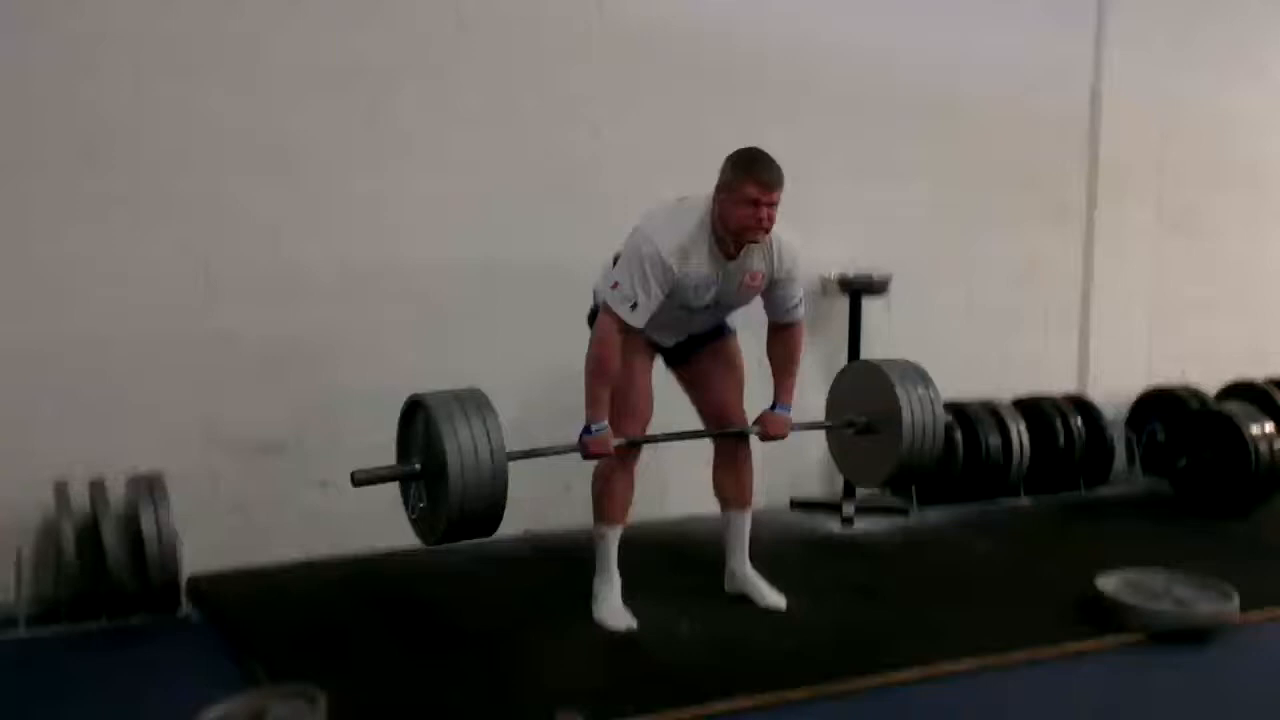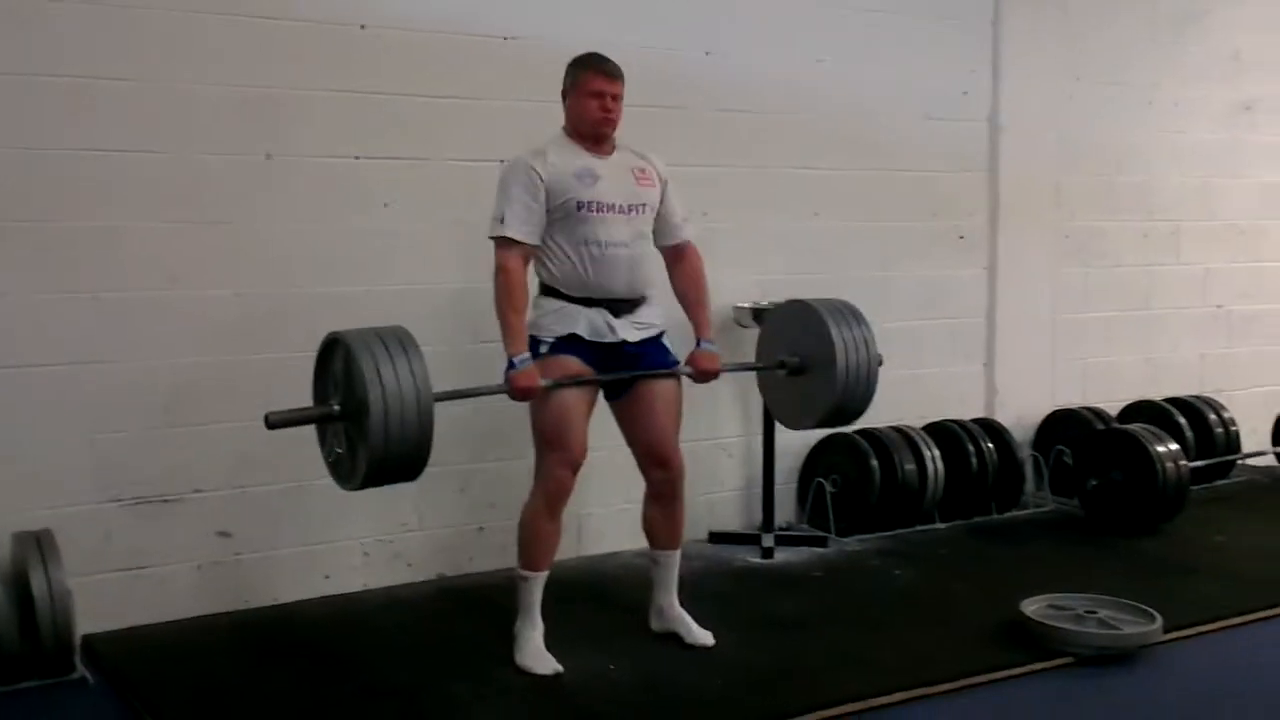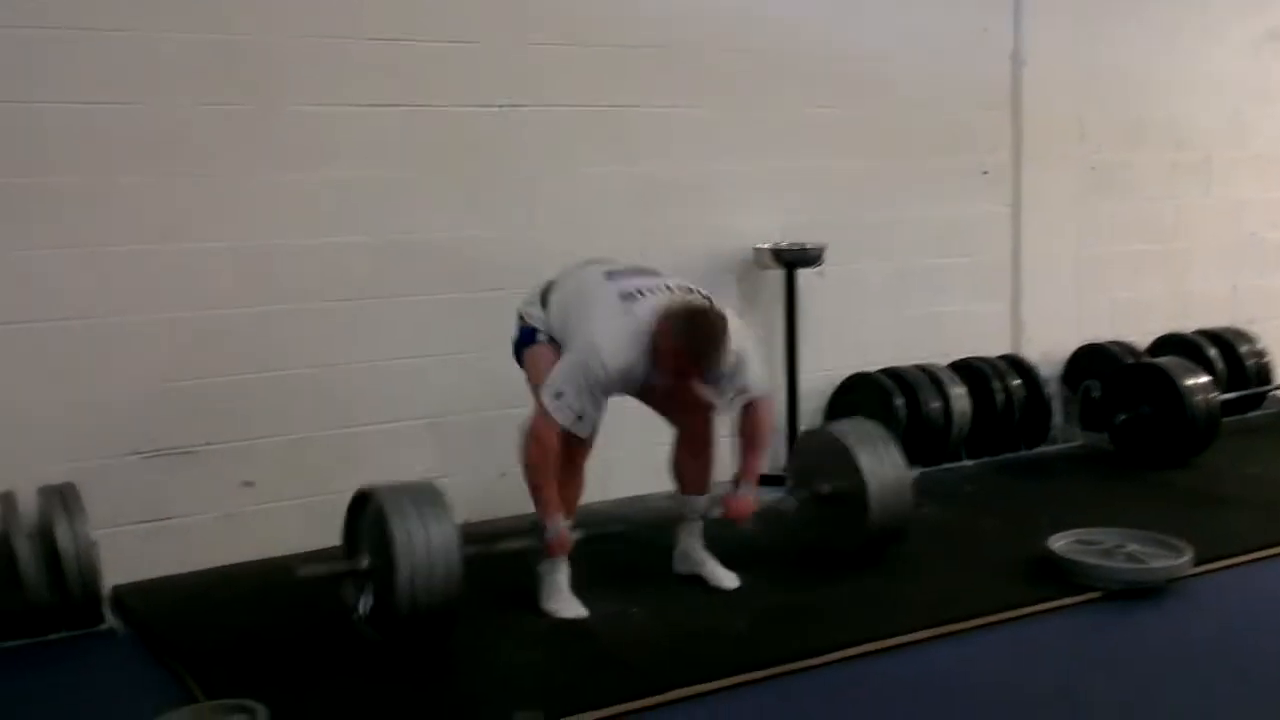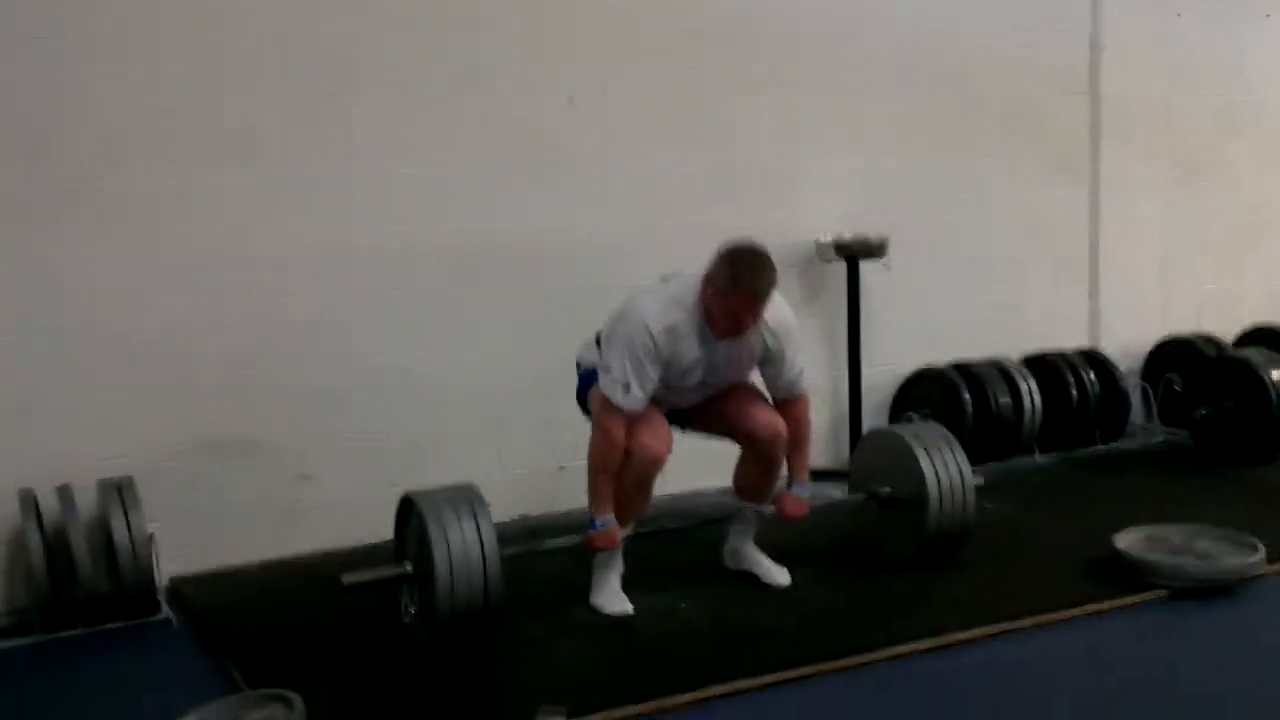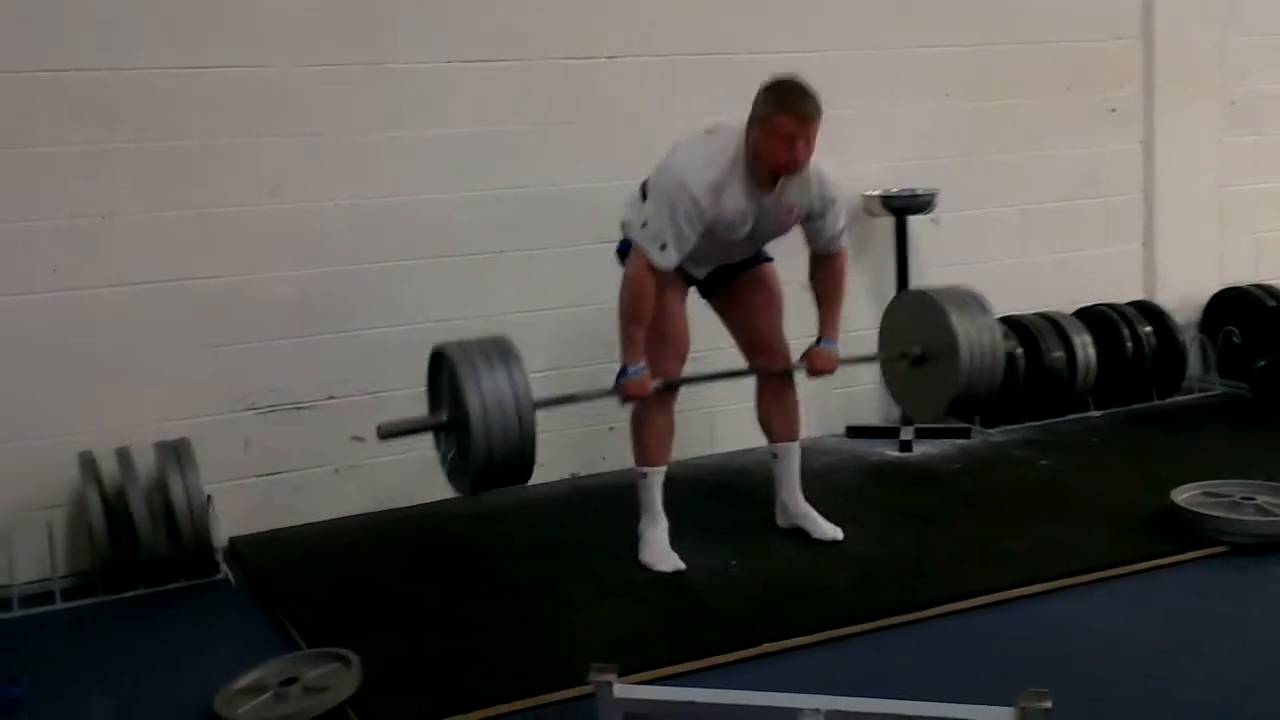
dt=0.7s
person 1, frame 1
left shoulder: (778, 252)
right shoulder: (665, 240)
left elbow: (787, 325)
right elbow: (611, 331)
left wrist: (782, 405)
right wrist: (597, 424)
left hip: (702, 324)
right hip: (630, 319)
left knee: (734, 433)
right knee: (627, 438)
left ankle: (739, 567)
right ankle: (607, 582)
person 1, frame 2
left shoulder: (647, 168)
right shoulder: (536, 167)
left elbow: (680, 253)
right elbow: (511, 261)
left wrist: (705, 340)
right wrist: (517, 356)
left hip: (642, 331)
right hip: (569, 329)
left knee: (667, 470)
right knee: (557, 477)
left ankle: (666, 606)
right ankle: (529, 625)
person 1, frame 3
left shoulder: (727, 343)
right shoulder: (604, 354)
left elbow: (755, 408)
right elbow: (542, 435)
left wrist: (745, 488)
right wrist: (554, 524)
right hip: (551, 325)
left knee: (698, 418)
right knee: (574, 437)
left ankle: (690, 548)
right ankle: (554, 575)
person 1, frame 4
left shoulder: (776, 320)
right shoulder: (650, 320)
left elbow: (793, 399)
right elbow: (610, 423)
left wrist: (797, 484)
right wrist: (601, 519)
right hip: (613, 373)
left knee: (771, 433)
right knee: (649, 448)
left ankle: (741, 544)
right ankle: (607, 567)
person 1, frame 5
left shoulder: (815, 183)
right shoulder: (696, 176)
left elbow: (829, 256)
right elbow: (644, 271)
left wrist: (827, 339)
right wrist: (633, 366)
left hip: (736, 252)
right hip: (659, 246)
left knee: (775, 361)
right knee: (664, 373)
left ankle: (791, 501)
right ankle: (653, 523)
